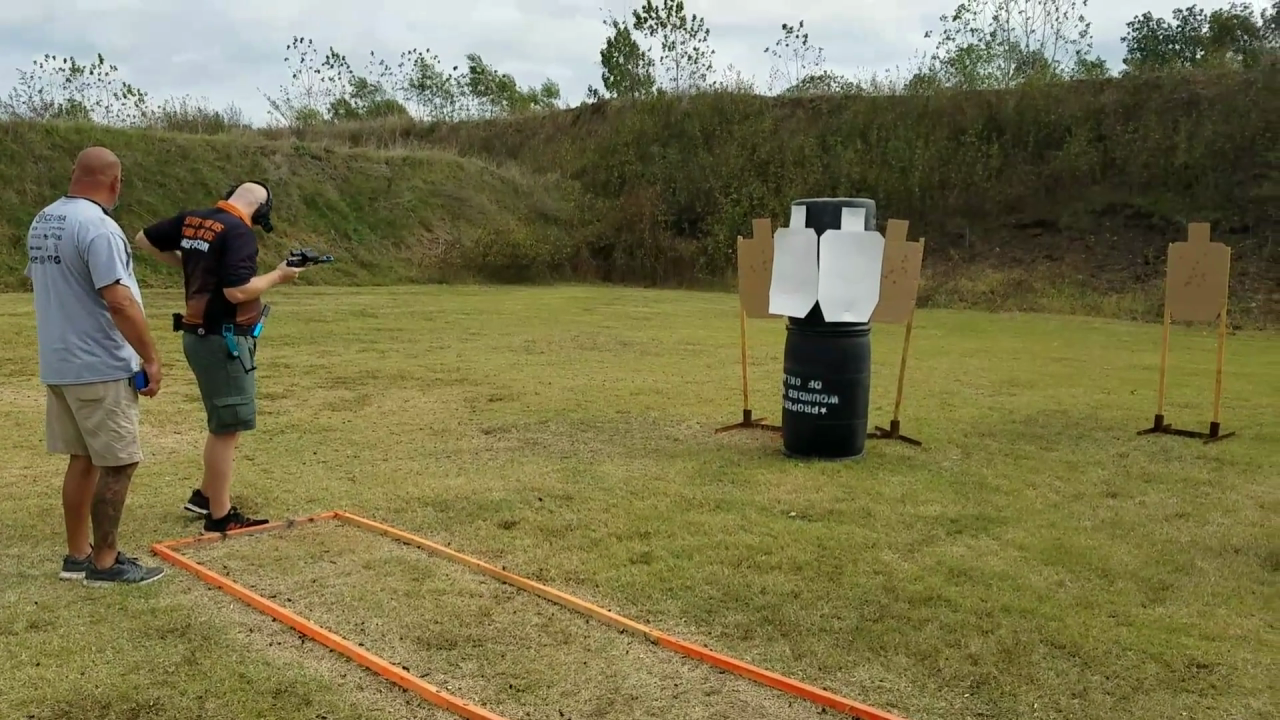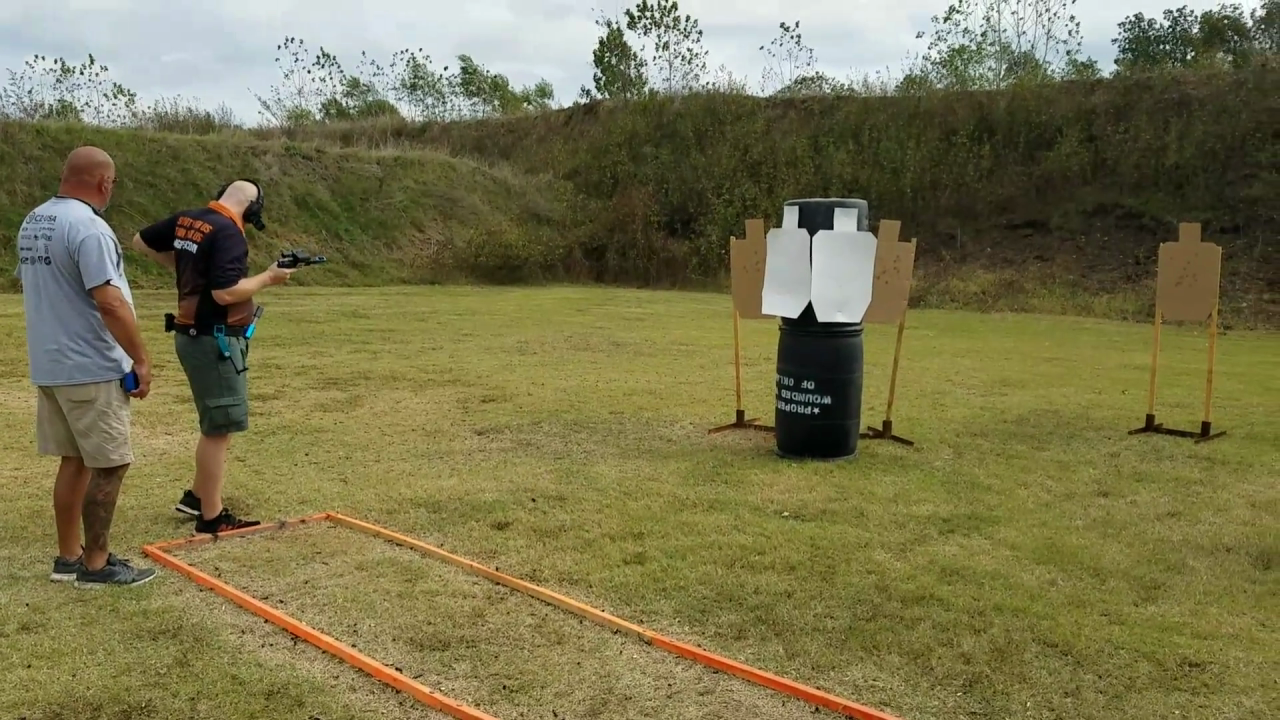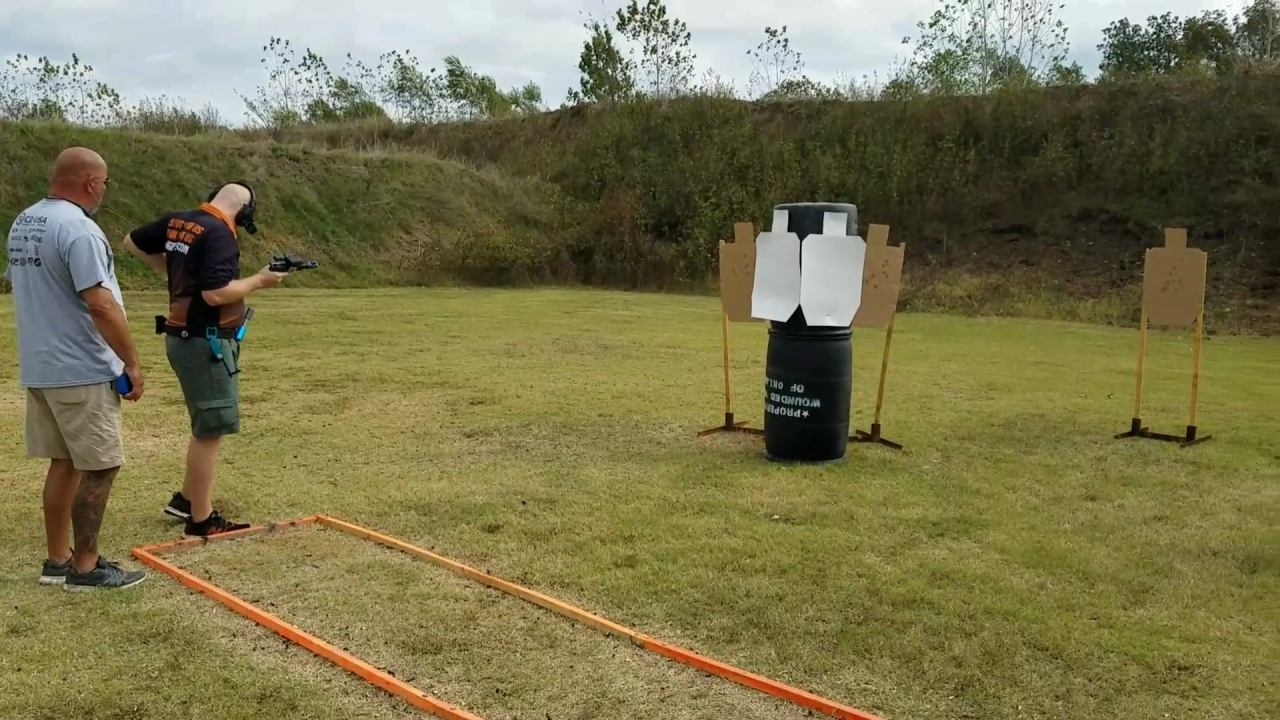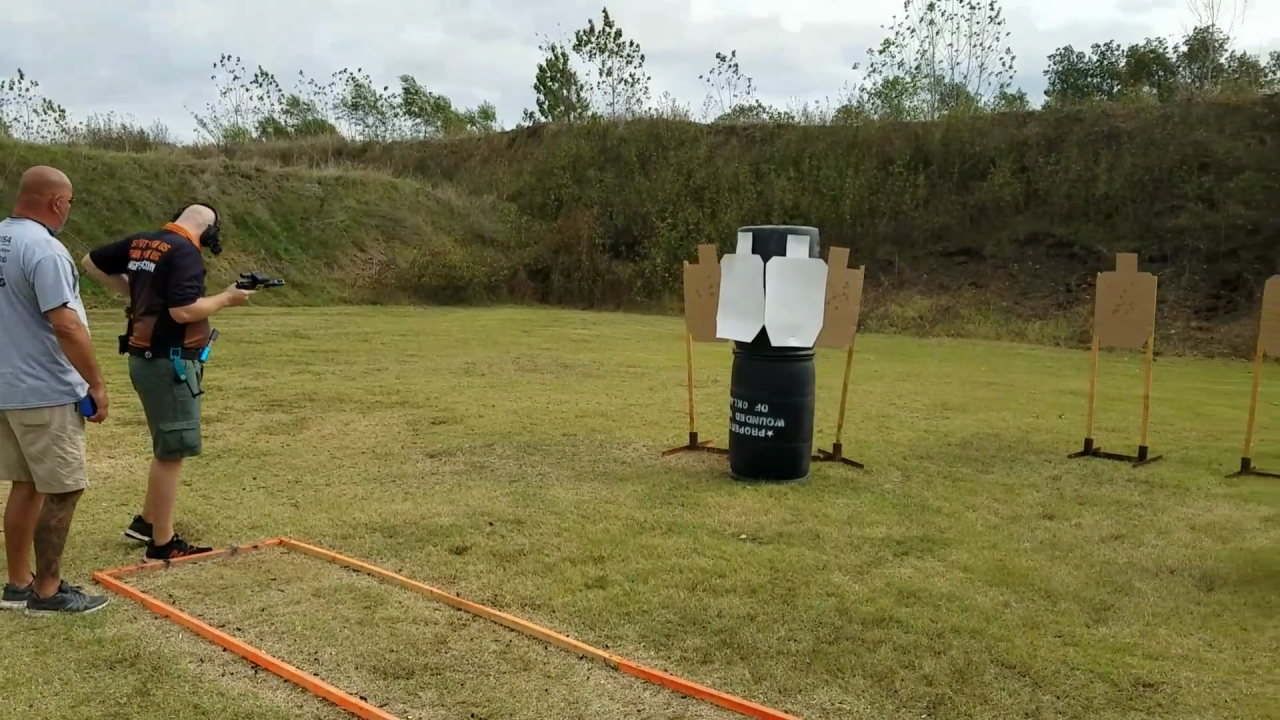
dt=0.3s
person 1, frame 1
left shoulder: (42, 222)
right shoulder: (98, 226)
right elbow: (119, 302)
right wrist: (150, 358)
left hip: (59, 364)
right hip: (99, 368)
left knee: (82, 460)
right knee: (117, 463)
left ankle: (78, 555)
right ankle: (104, 562)
person 1, frame 2
left shoulder: (32, 222)
right shoulder: (88, 227)
right elbow: (110, 303)
right wrist: (140, 360)
left hip: (51, 366)
right hip: (91, 369)
left knee: (74, 461)
right knee: (108, 465)
left ankle: (69, 556)
right ankle: (96, 563)
person 1, frame 3
left shoulder: (22, 224)
right shoulder: (79, 229)
right elbow: (101, 305)
right wrist: (132, 363)
left hip: (40, 368)
right hip: (81, 371)
left knee: (64, 463)
right knee: (98, 467)
left ankle: (58, 558)
right ankle: (85, 566)
person 1, frame 4
right shoulder: (43, 248)
right elbow: (66, 326)
right wrist: (96, 384)
right hip: (45, 394)
right knee: (62, 490)
right ankle: (47, 591)
person 2, frame 1
left shoulder: (191, 220)
right shoulder: (238, 232)
left elbow: (144, 239)
right elbow: (237, 291)
right wrist: (278, 275)
left hip: (201, 334)
right hip: (222, 339)
left knee: (223, 422)
right knee: (227, 427)
left ankle: (205, 495)
right ankle: (220, 515)
person 2, frame 2
left shoulder: (185, 221)
right shoulder: (228, 233)
left elbow: (141, 242)
right elbow: (225, 293)
right wrist: (268, 277)
left hip: (194, 335)
right hip: (214, 340)
left knee: (216, 424)
right knee: (220, 428)
left ankle: (196, 497)
right ankle: (212, 517)
person 2, frame 3
left shoulder: (176, 222)
right shoulder: (218, 234)
left elbow: (131, 242)
right elbow: (215, 293)
right wrist: (259, 280)
left hip: (185, 337)
right hip: (205, 341)
left knee: (207, 425)
right knee: (210, 430)
left ankle: (185, 499)
right ankle: (201, 519)
person 2, frame 4
left shoulder: (139, 243)
right shoulder: (185, 252)
left elbow: (90, 262)
right elbow: (183, 311)
right wrist: (227, 298)
left hip: (146, 357)
right hip: (168, 361)
left knee: (169, 447)
right knee: (172, 452)
left ankle: (146, 522)
right ankle: (162, 542)
